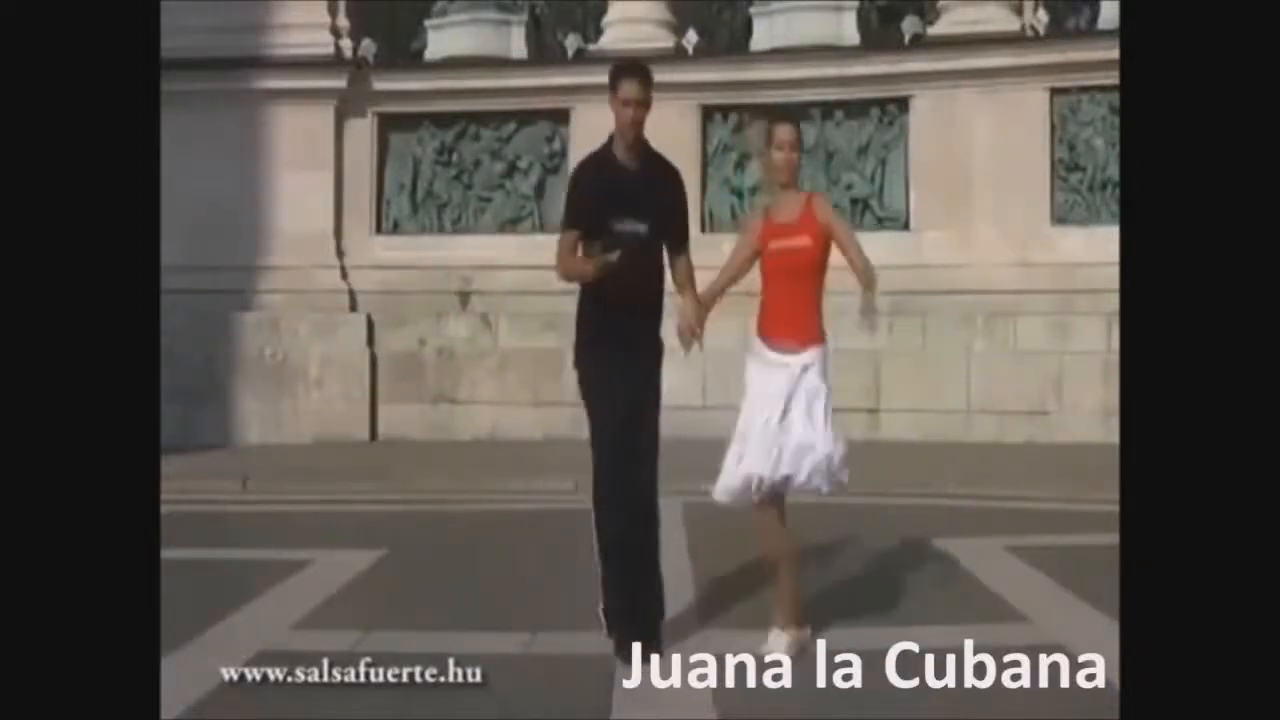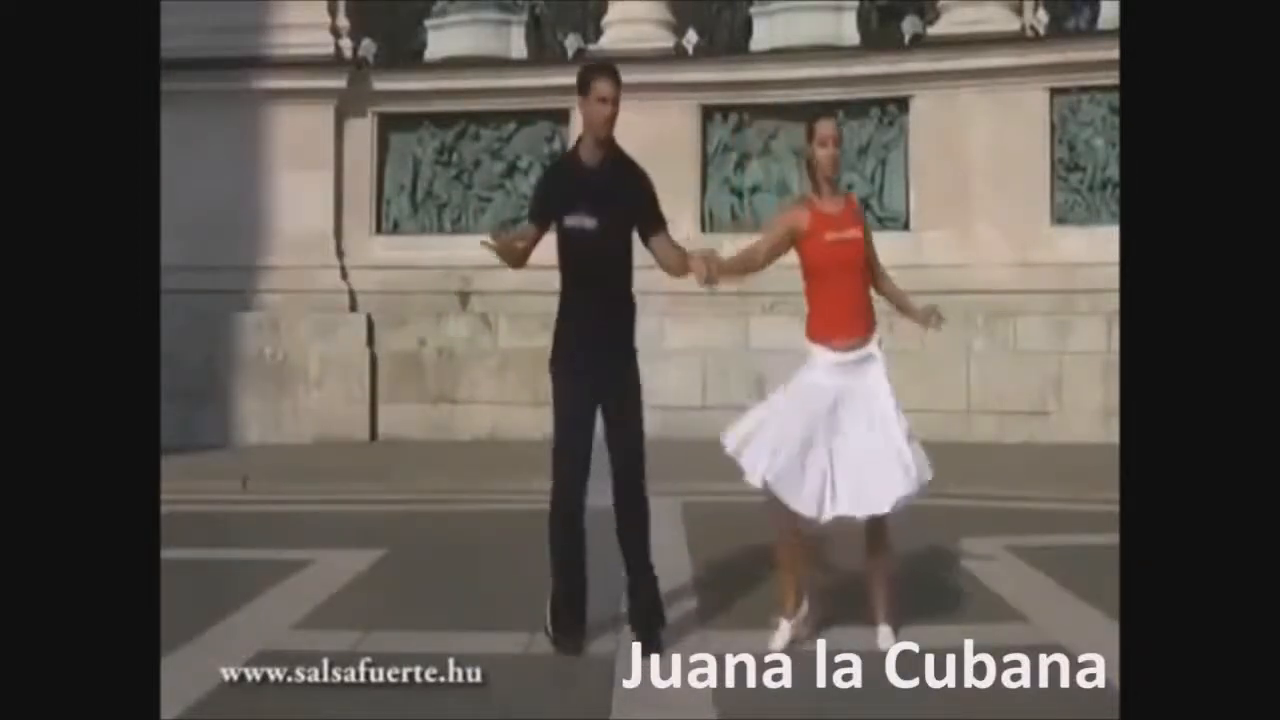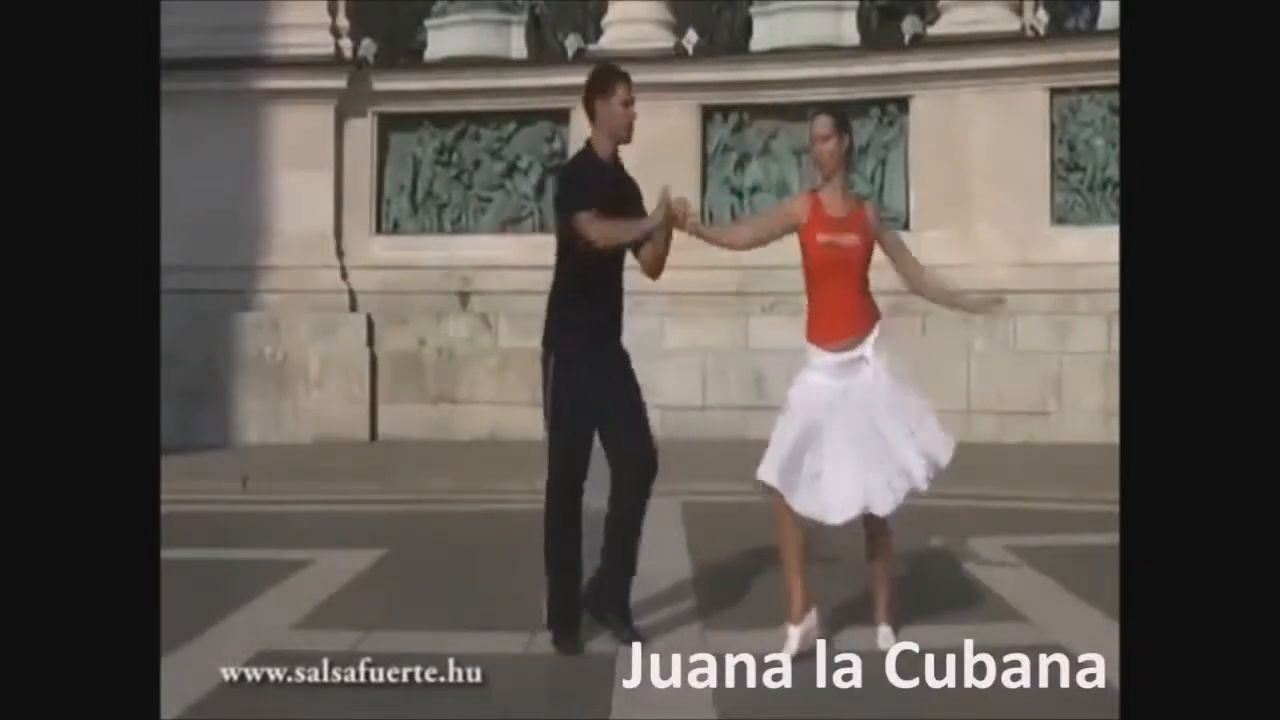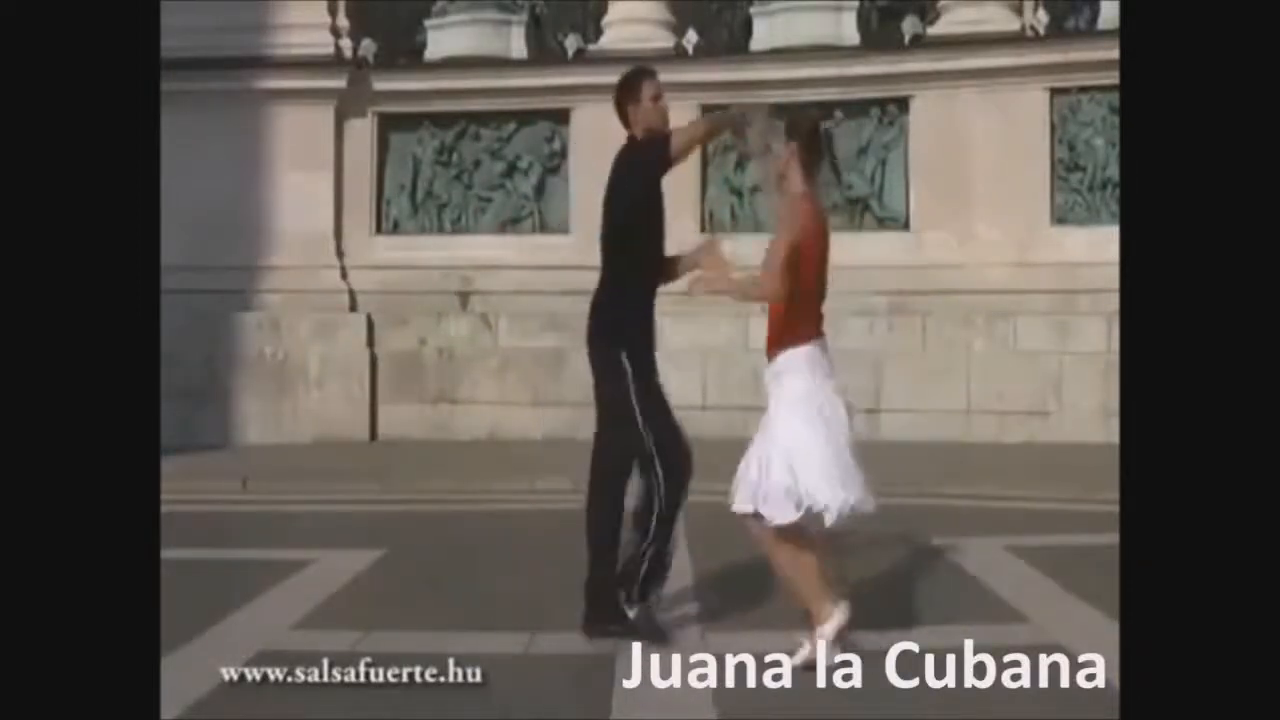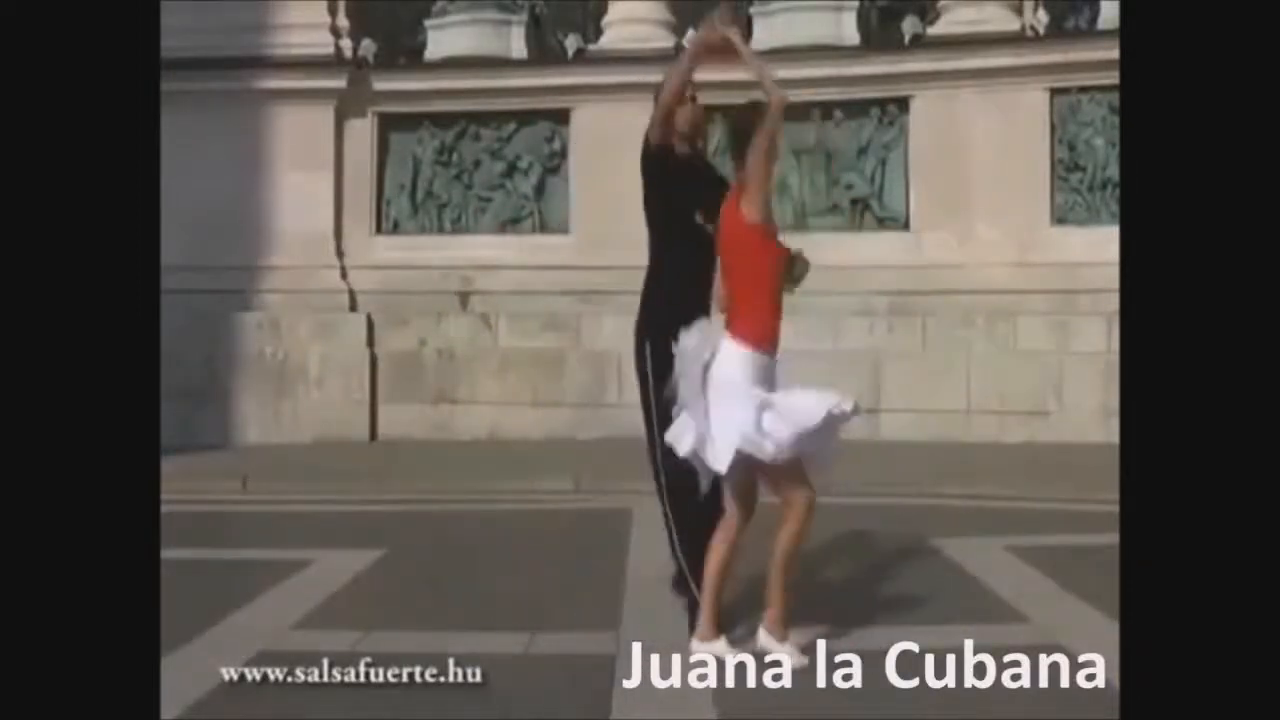
dt=0.4s
person 1, frame 1
left shoulder: (666, 177)
right shoulder: (590, 175)
left elbow: (678, 254)
right elbow: (565, 256)
left wrist: (690, 302)
right wrist: (580, 264)
left hip: (644, 343)
right hip: (598, 344)
left knee: (643, 476)
right knee: (610, 471)
left ankle: (644, 613)
right ankle: (619, 614)
person 1, frame 2
left shoulder: (632, 178)
right shoulder: (557, 177)
left elbow: (662, 252)
right elbow: (526, 245)
left wrist: (691, 262)
right wrist: (509, 248)
left hip: (619, 343)
right hip: (571, 345)
left knee: (630, 472)
right knee: (569, 475)
left ankle: (644, 609)
right ankle: (566, 613)
person 1, frame 3
left shoulder: (623, 182)
right shoulder: (576, 174)
left elbow: (651, 264)
right elbow: (598, 235)
left wrist: (662, 227)
right wrist: (658, 221)
left hip: (608, 346)
right hip: (569, 346)
left knee: (637, 463)
right knee: (566, 477)
left ankle: (608, 593)
right ankle: (563, 612)
person 1, frame 4
left shoulder: (643, 174)
right shoulder: (635, 161)
right elbow: (697, 129)
left wrist: (693, 260)
right wrist: (735, 120)
left hip: (624, 340)
right hip: (620, 341)
left knee: (613, 472)
right knee: (668, 461)
left ankle: (604, 604)
right ankle: (632, 590)
person 1, frame 5
left shoulder: (711, 180)
right shoulder: (660, 164)
right elbow: (661, 114)
right wrist: (694, 51)
right hip: (660, 345)
right knee: (679, 472)
left ankle: (693, 578)
right ankle: (701, 606)
person 2, frame 1
left shoulder: (819, 208)
right shoulder: (756, 224)
left elbow: (861, 263)
right elbow: (723, 281)
left wrist: (869, 299)
left hip: (806, 367)
right hip: (765, 364)
left knee: (772, 491)
right knee: (758, 492)
left ankle: (788, 617)
right ankle: (789, 619)
person 2, frame 2
left shoulder: (858, 211)
right shoulder: (800, 215)
right elbow: (757, 255)
left wrist: (916, 311)
right wrist: (720, 268)
left hip: (869, 365)
right hip: (824, 367)
left knee: (877, 501)
right knee: (783, 491)
left ankle: (882, 617)
right ankle: (791, 607)
person 2, frame 3
left shoulder: (867, 213)
right shoulder: (799, 207)
left elbow: (913, 274)
right elbow: (740, 237)
left wrist: (965, 302)
right wrist: (689, 223)
left hip: (863, 365)
right hip: (820, 370)
left knee: (876, 501)
right knee: (781, 487)
left ankle: (883, 618)
right ankle: (799, 614)
person 2, frame 4
left shoulder: (791, 218)
right shoulder: (815, 213)
left elbow: (769, 287)
left wrist: (716, 280)
left hip: (795, 374)
right hip: (803, 371)
left knee: (771, 516)
right knee: (788, 515)
left ankle: (825, 606)
right ankle: (819, 621)
person 2, frame 5
left shoulder: (742, 209)
right shoulder: (750, 197)
right elbow: (774, 108)
left wrist: (784, 266)
right wrist: (743, 51)
left hip: (748, 367)
right hip: (740, 372)
left knee: (741, 506)
right knee: (799, 498)
left ankle: (706, 630)
right ankle: (773, 625)
